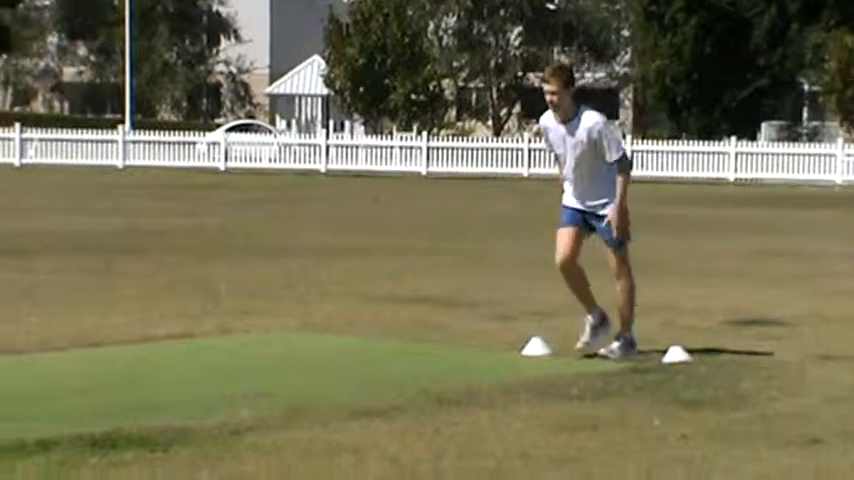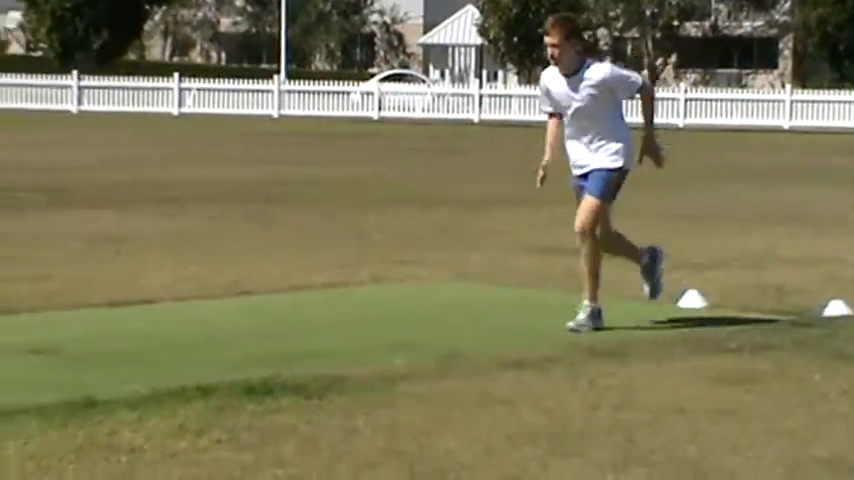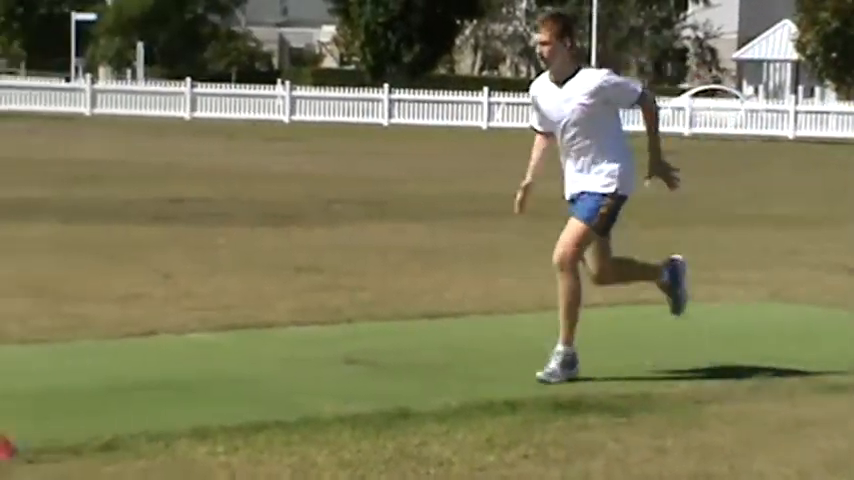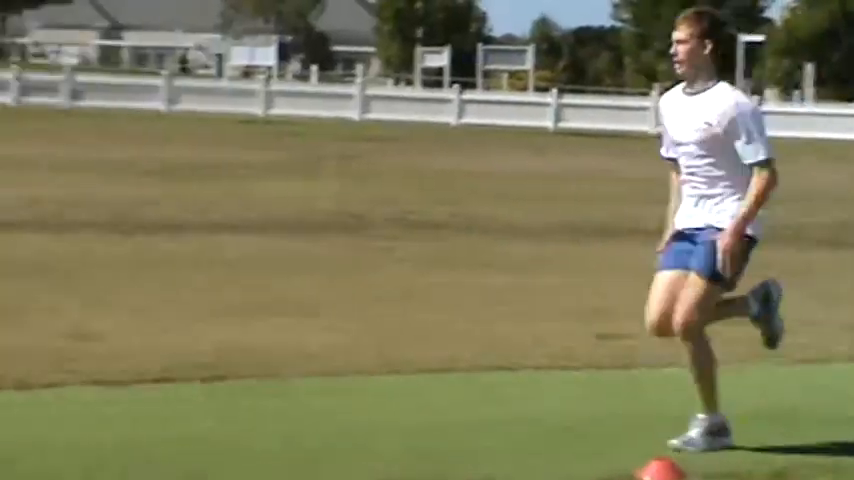
dt=0.7s
person 1, frame 1
left shoulder: (594, 123)
right shoulder: (546, 123)
left elbow: (623, 163)
left wrist: (621, 206)
right wrist: (565, 190)
left hip: (607, 203)
right hip: (574, 201)
left knee: (619, 267)
right knee: (564, 260)
left ankle: (625, 337)
right ankle: (596, 316)
person 1, frame 2
left shoulder: (604, 74)
right shoulder: (548, 79)
left elbow: (646, 87)
left wrist: (649, 137)
right wrist: (547, 157)
left hip: (609, 159)
right hip: (580, 163)
left knee: (585, 228)
right knee: (594, 234)
left ankle: (591, 309)
right ankle: (646, 258)
person 1, frame 3
left shoulder: (598, 82)
right shoulder: (538, 89)
left elbow: (646, 100)
left wrist: (655, 157)
right wrist: (528, 180)
left hip: (607, 182)
right hip: (578, 185)
left knee: (564, 259)
right knee: (600, 273)
left ankle: (566, 353)
right ankle: (667, 273)
person 1, frame 4
left shoulder: (733, 105)
right shoulder: (671, 103)
left elbow: (766, 171)
left wrist: (737, 227)
right wrist: (670, 226)
left hip: (724, 228)
right hip: (688, 227)
left knee: (685, 324)
right knee: (657, 324)
left ankle: (712, 422)
right ankle: (757, 301)
